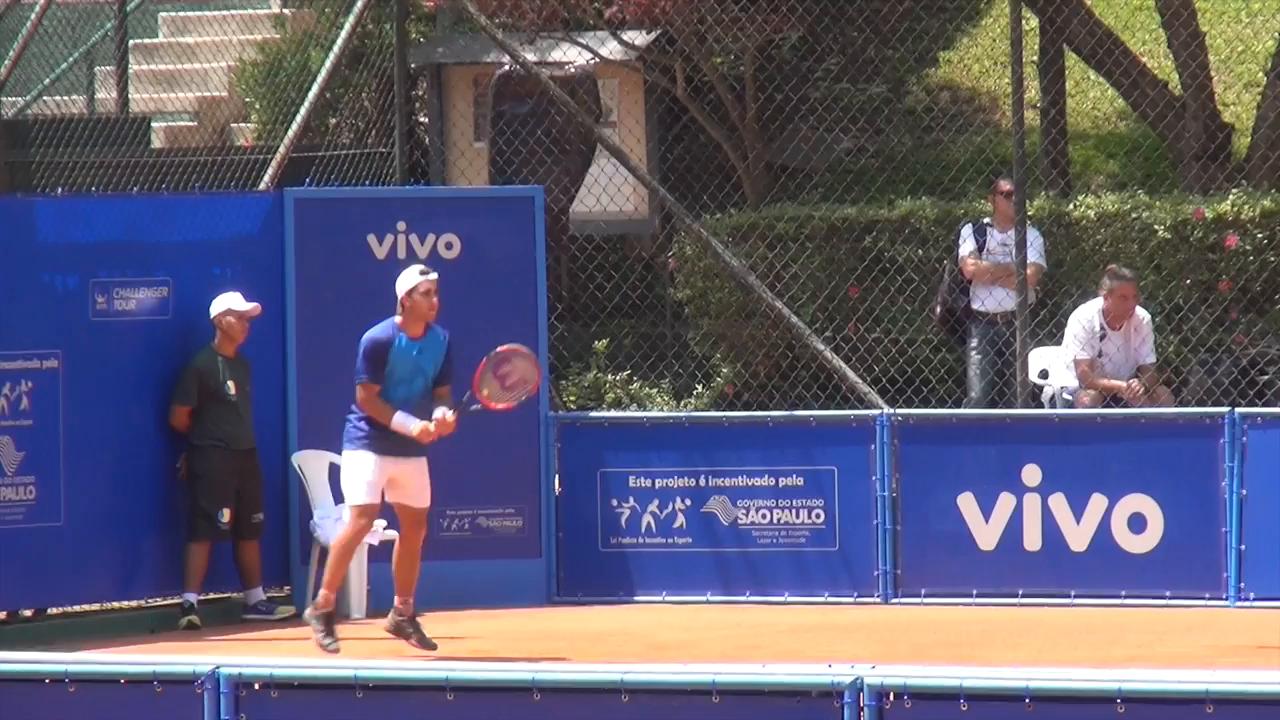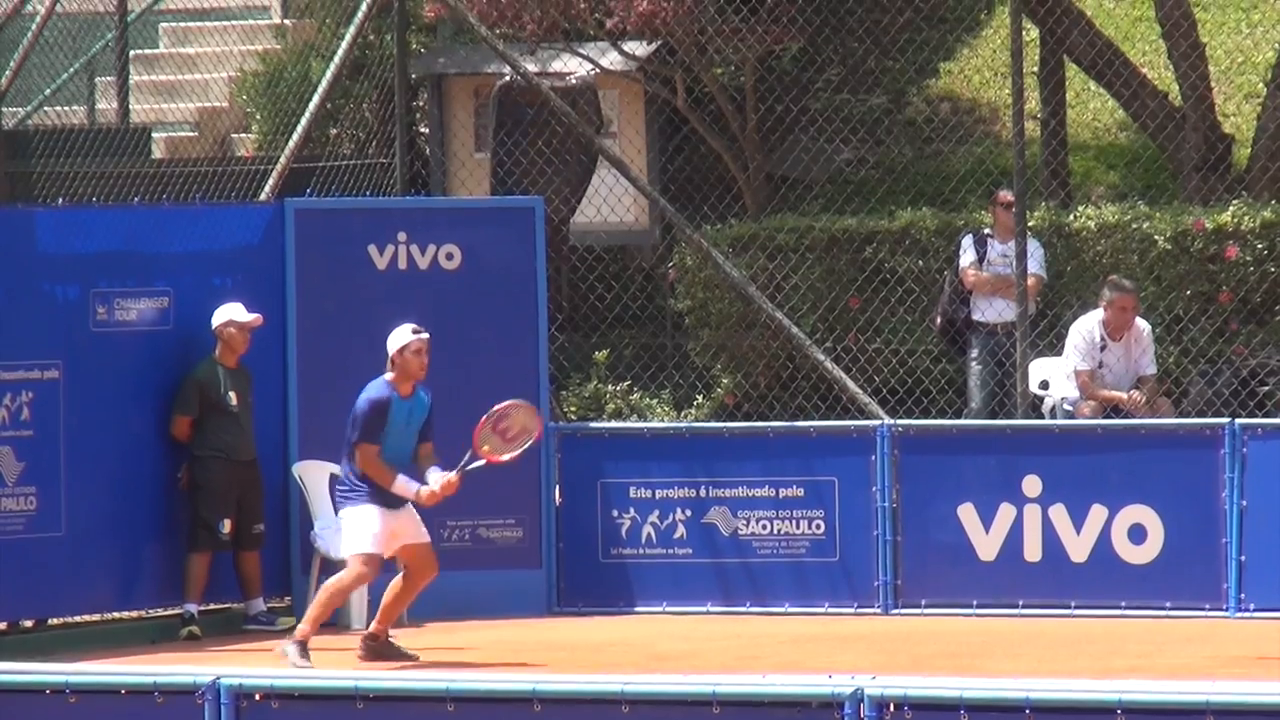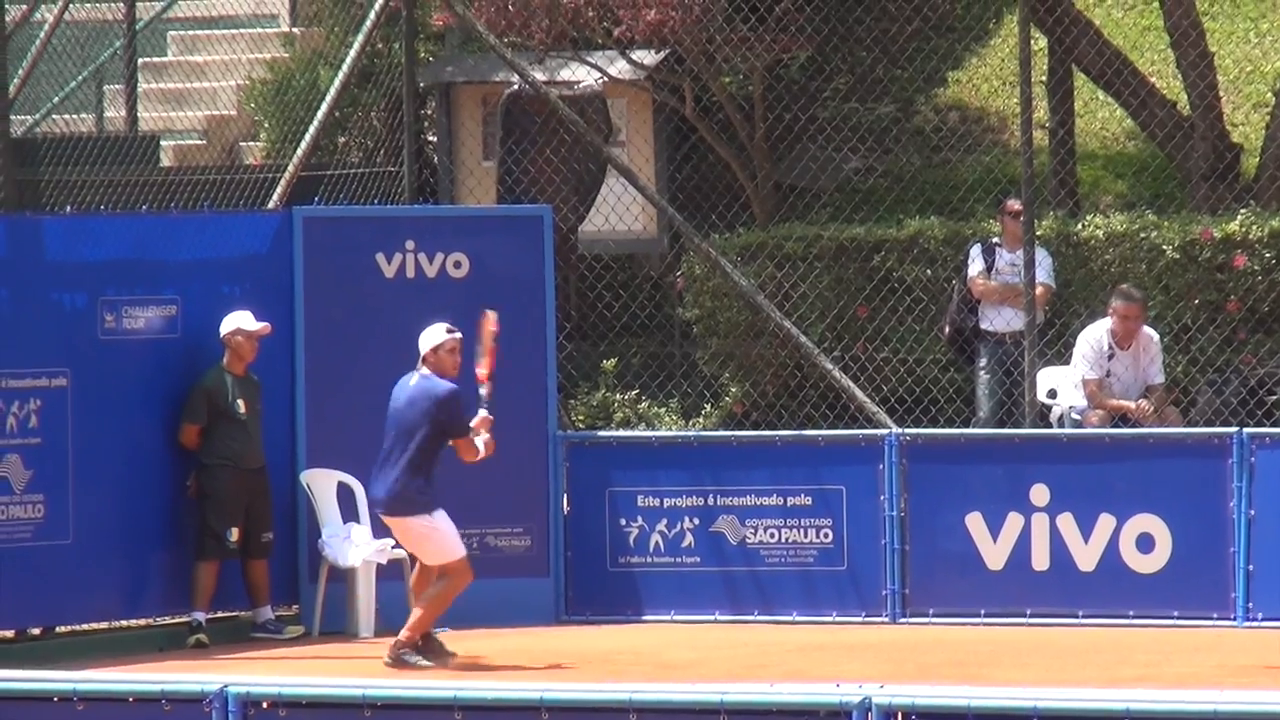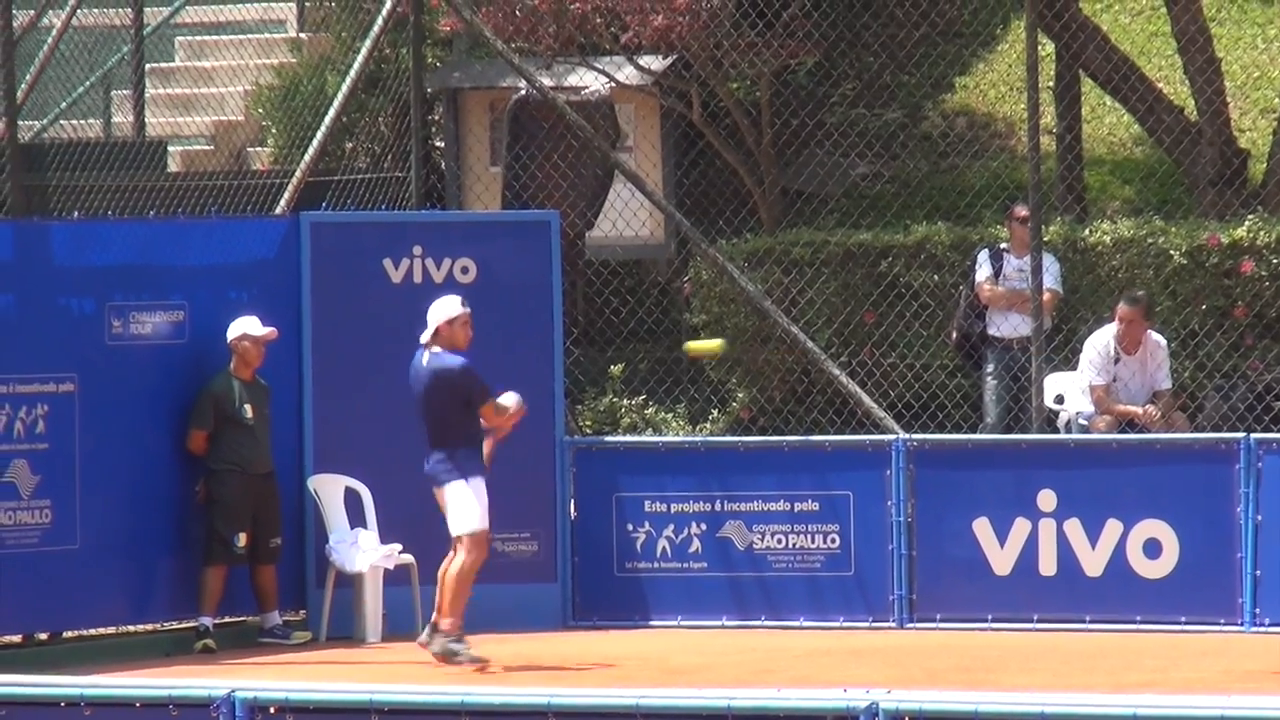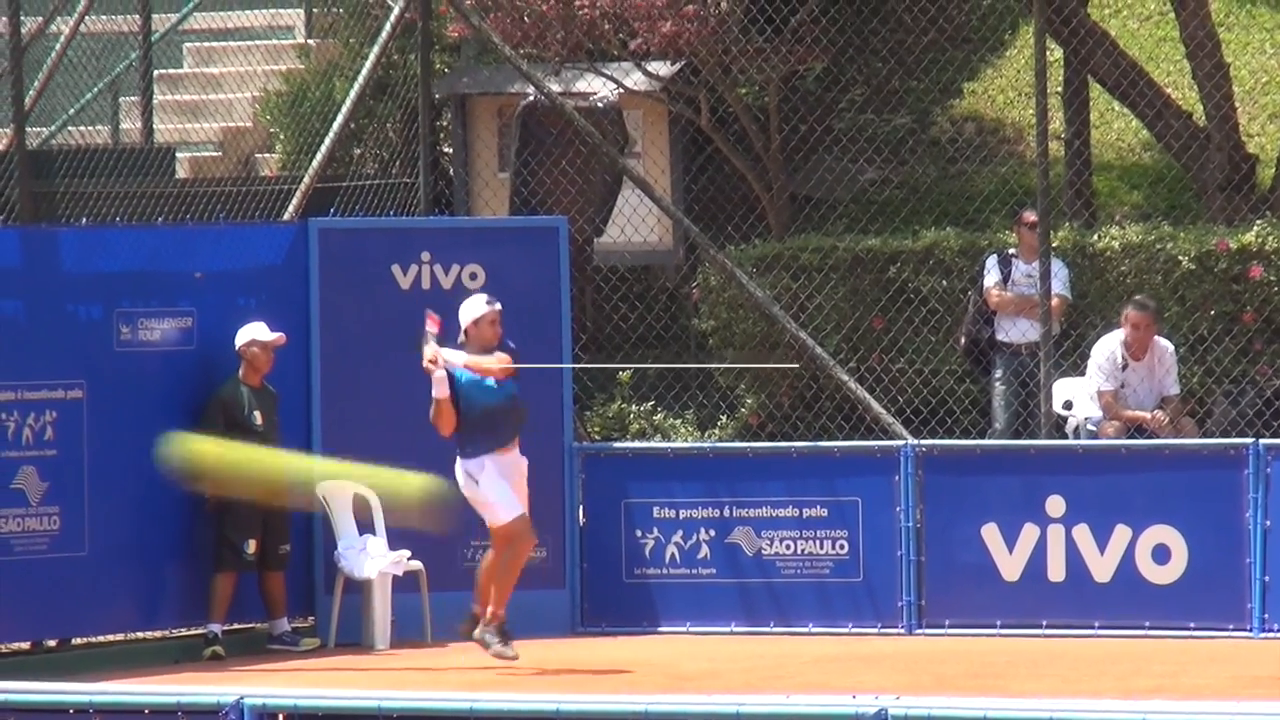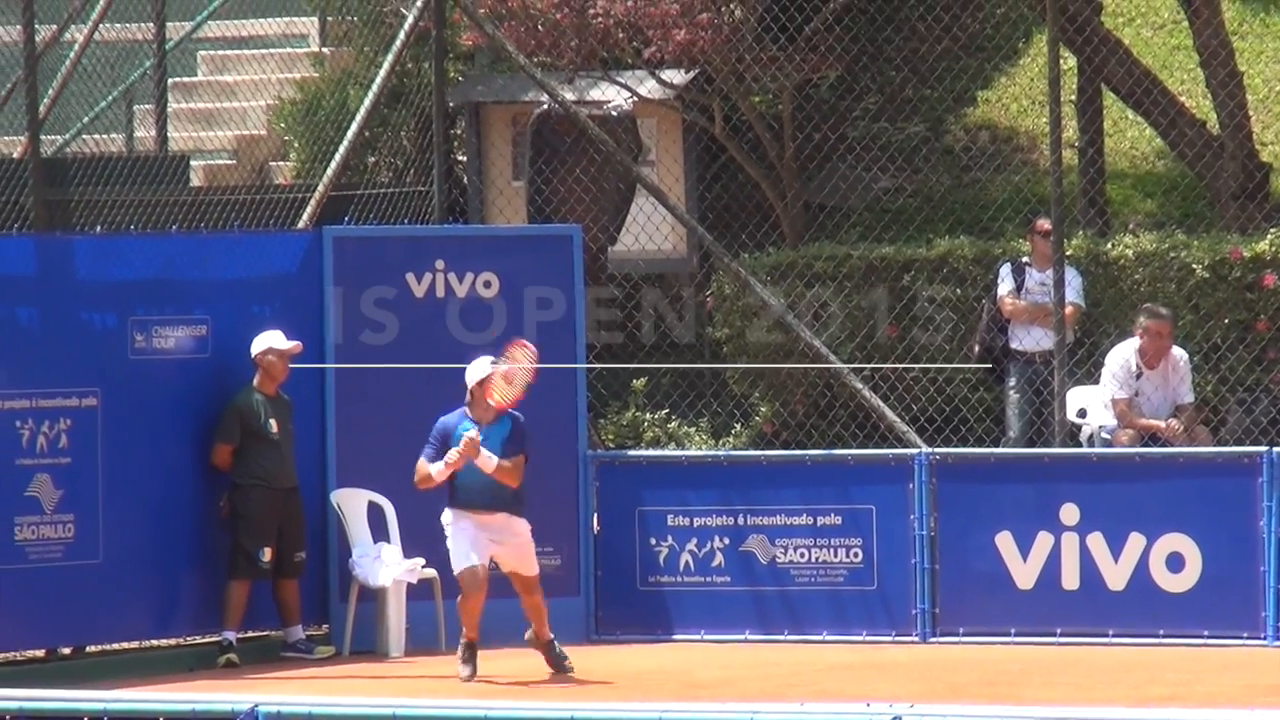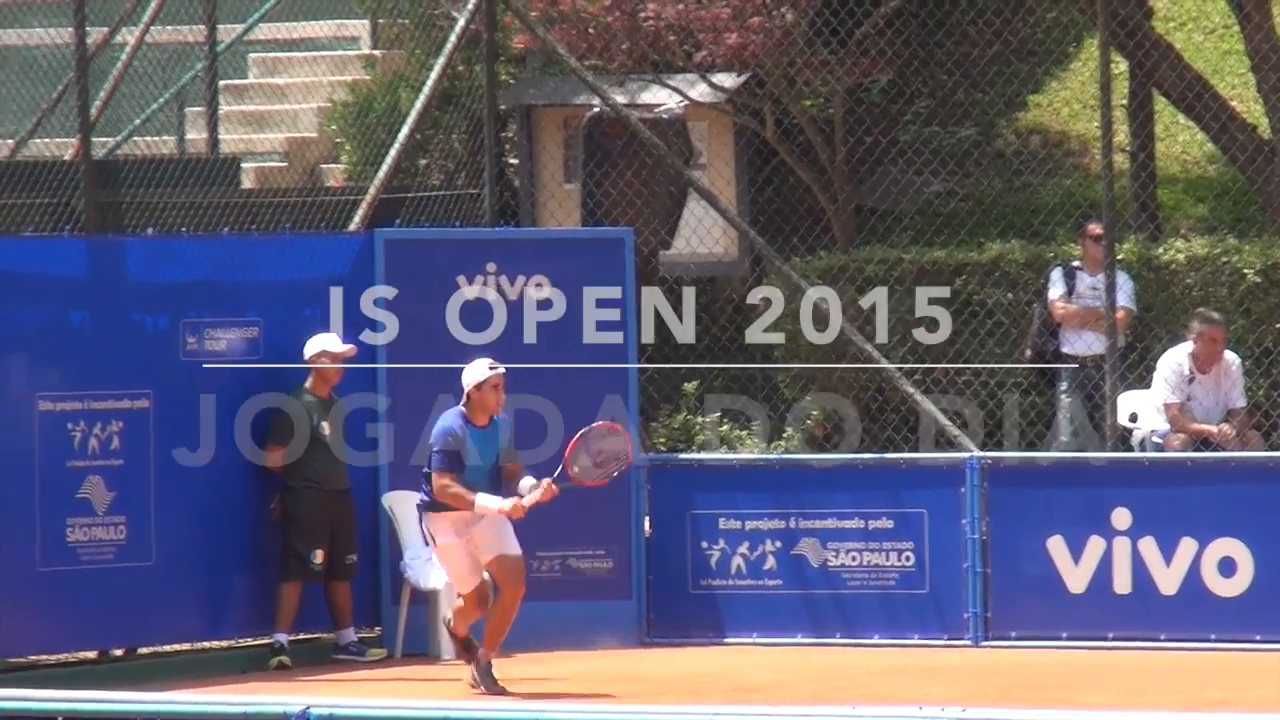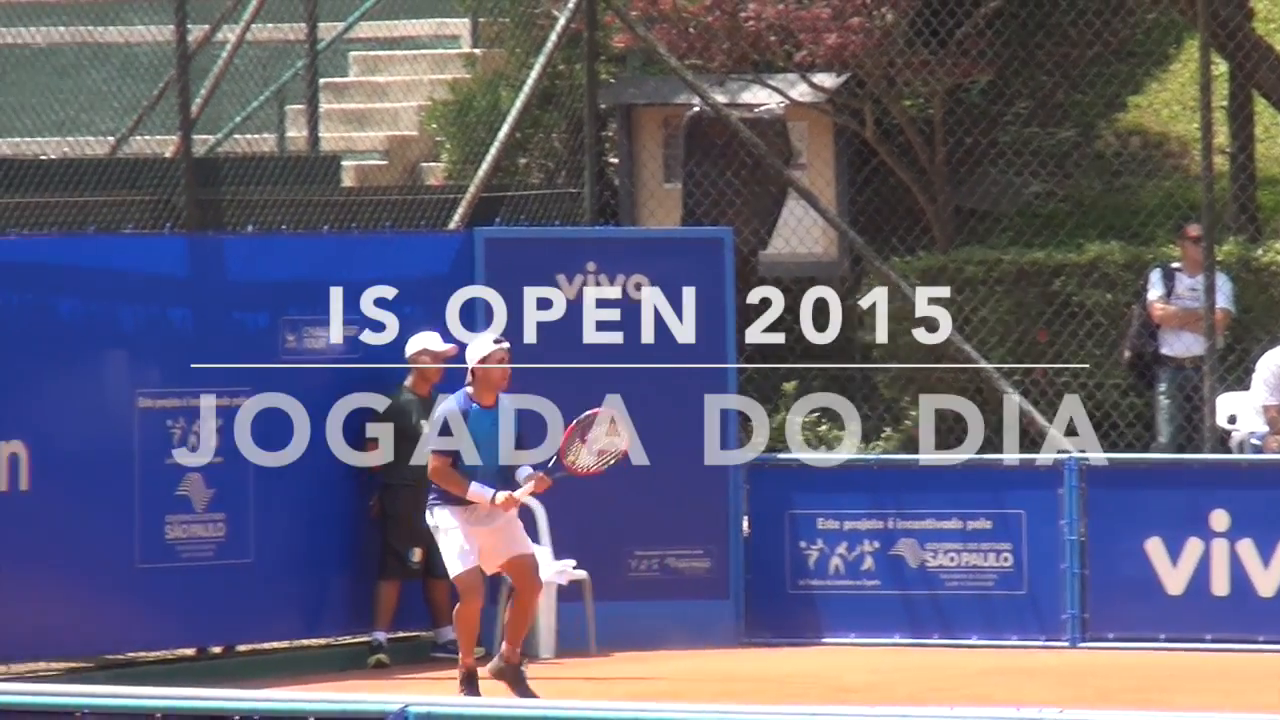
dt=0.3s
person 1, frame 1
left shoulder: (441, 341)
right shoulder: (378, 340)
left elbow: (442, 392)
right elbow: (366, 401)
left wrist: (442, 414)
right wrist: (412, 427)
left hip: (411, 450)
right hip: (368, 443)
left knee: (415, 529)
right knee: (360, 522)
left ankle: (402, 615)
right ankle: (321, 609)
person 1, frame 2
left shoulder: (424, 399)
right shoulder: (376, 398)
left elbow: (424, 453)
right elbow: (366, 461)
left wrist: (437, 479)
right wrist: (414, 490)
left hip: (396, 500)
right hip: (362, 497)
left knee: (424, 566)
right knee: (363, 569)
left ankle: (375, 639)
right ankle: (298, 639)
person 1, frame 3
left shoulder: (403, 386)
right shoulder: (448, 393)
right elbow: (467, 452)
left wrist: (472, 428)
right wrist: (483, 444)
left hip: (385, 495)
right hip: (413, 499)
left knee: (429, 559)
right knee: (459, 574)
left ankle: (422, 637)
right ankle: (406, 642)
person 1, frame 4
left shoulder: (423, 361)
right shoulder: (458, 367)
right elbow: (494, 415)
right wrist: (512, 408)
left hip: (444, 465)
right hip: (460, 468)
left knee: (464, 546)
right knee: (474, 548)
left ankle: (438, 627)
right ankle: (448, 634)
person 1, frame 5
left shoulder: (501, 349)
right shoulder: (445, 369)
left elbow: (502, 368)
right elbow: (445, 428)
left wrist: (451, 357)
right wrist: (439, 380)
left hip: (509, 458)
right hip: (477, 463)
left knee: (521, 538)
right knee: (516, 538)
left ankle: (482, 616)
right ankle: (493, 623)
person 1, frame 6
left shoulder: (514, 423)
right shoulder: (447, 425)
left elbow: (514, 477)
right elbow: (421, 479)
left wrist: (480, 456)
right wrist: (449, 462)
left hip: (507, 518)
right hip: (463, 517)
left knee: (530, 588)
right knee: (473, 586)
left ankle: (543, 638)
right ankle: (469, 642)
person 1, frame 7
left shoulder: (501, 423)
right shoulder: (449, 429)
left elbow: (509, 471)
right elbow: (441, 488)
left wrist: (532, 487)
right wrist: (495, 503)
left hip: (491, 515)
right hip: (447, 517)
left knee: (514, 582)
right knee: (476, 595)
left ankle: (482, 664)
right ankle: (457, 628)
person 1, frame 8
right shoulder: (453, 411)
right elbow: (438, 471)
left wrist: (530, 477)
right wrist: (490, 495)
left hip: (497, 511)
right hip: (453, 512)
left knee: (530, 583)
right knee: (473, 592)
left ankle: (508, 662)
right ankle: (467, 670)
person 2, frame 1
left shoulder: (243, 364)
right shoulder: (202, 365)
right elbow: (178, 417)
left wrist: (232, 437)
right wrist: (206, 437)
left hip: (246, 456)
right hip: (213, 460)
left knee: (250, 531)
right knee: (203, 530)
left ankle: (255, 600)
right ankle: (189, 604)
person 2, frame 2
left shoulder: (244, 375)
right shoulder: (203, 375)
right elbow: (179, 427)
left wrist: (234, 447)
right wrist: (207, 447)
left hip: (247, 467)
right hip: (214, 470)
left knee: (250, 542)
right knee: (204, 541)
left ankle: (256, 611)
right ankle: (190, 615)
person 2, frame 3
left shoulder: (253, 383)
right shoulder: (211, 383)
right elbow: (187, 435)
left wrist: (244, 456)
right wrist: (216, 454)
left hip: (256, 474)
right hip: (222, 478)
left knee: (258, 550)
right knee: (212, 549)
left ankle: (264, 619)
right ankle: (198, 623)
person 2, frame 4
left shoulder: (262, 388)
right shoulder: (218, 388)
right elbow: (195, 441)
left wrist: (254, 461)
right wrist: (223, 459)
left hip: (264, 480)
right hip: (230, 484)
left knee: (266, 555)
right knee: (219, 554)
left ankle: (271, 624)
right ankle: (205, 628)
person 2, frame 5
left shoulder: (270, 394)
right shoulder: (227, 395)
left knee: (274, 562)
right knee: (229, 561)
left ankle: (280, 631)
right ankle: (214, 634)
person 2, frame 6
left shoulder: (285, 403)
right shoulder: (243, 403)
right elbow: (220, 456)
left wrist: (280, 476)
right wrist: (249, 474)
left hip: (288, 494)
right hip: (255, 498)
left knee: (289, 569)
right knee: (244, 569)
left ankle: (294, 638)
right ankle: (228, 641)
person 2, frame 7
left shoulder: (337, 405)
right shoulder: (295, 406)
right elbow: (273, 458)
left wrist: (331, 478)
right wrist: (302, 477)
left hip: (340, 496)
right hip: (307, 500)
left knee: (341, 572)
right knee: (296, 571)
left ankle: (346, 641)
right ankle: (280, 644)
person 2, frame 8
left shoulder: (436, 403)
right shoulder: (395, 403)
right elbow: (373, 456)
right wrist: (400, 476)
right hip: (405, 498)
left knee: (439, 569)
right knee: (394, 569)
left ankle: (444, 638)
right ankle: (378, 641)
person 3, frame 1
left shoulder: (1031, 235)
right shoulder: (972, 230)
left elbow: (1030, 279)
right elbow: (970, 269)
left wrist: (987, 272)
right wrist: (1012, 268)
left hip: (1019, 322)
right hip: (982, 323)
left knee: (1018, 395)
right knee: (977, 396)
person 3, frame 2
left shoulder: (1032, 246)
right shoulder: (973, 241)
left elbow: (1030, 290)
right elbow: (970, 280)
left wrist: (988, 282)
right wrist: (1013, 279)
right hip: (983, 334)
right knee: (978, 406)
person 3, frame 3
left shoulder: (1040, 255)
right shoulder: (981, 250)
left elbow: (1039, 299)
right elbow: (978, 288)
left wrist: (996, 292)
right wrist: (1021, 288)
left hip: (1027, 342)
right hip: (991, 343)
left knee: (1026, 415)
right knee: (986, 416)
person 3, frame 4
left shoulder: (1047, 261)
right shoulder: (989, 256)
left elbow: (1046, 305)
right elbow: (986, 294)
left wrist: (1003, 297)
right wrist: (1029, 294)
right hip: (998, 349)
left knee: (1033, 420)
right knee: (993, 421)
person 3, frame 5
left shoulder: (1056, 266)
right shoulder: (997, 261)
left elbow: (1055, 310)
right elbow: (994, 299)
left wrist: (1012, 303)
right wrist: (1037, 299)
right hip: (1007, 354)
right knee: (1002, 427)
person 3, frame 6
left shoulder: (1070, 274)
right shoulder: (1011, 270)
left elbow: (1069, 319)
right elbow: (1008, 308)
left wrist: (1026, 312)
right wrist: (1051, 308)
left hip: (1057, 362)
right hip: (1021, 363)
right knee: (1016, 435)
person 3, frame 7
left shoulder: (1121, 278)
right shoulder: (1062, 274)
left elbow: (1120, 323)
right elbow: (1059, 312)
left wrist: (1076, 316)
right wrist: (1102, 312)
right hip: (1072, 367)
right knee: (1066, 438)
person 3, frame 8
left shoulder: (1220, 280)
right shoulder: (1161, 275)
left elbow: (1219, 324)
right elbow: (1158, 313)
left wrist: (1175, 317)
right wrist: (1201, 313)
right hip: (1171, 368)
right knee: (1166, 441)
